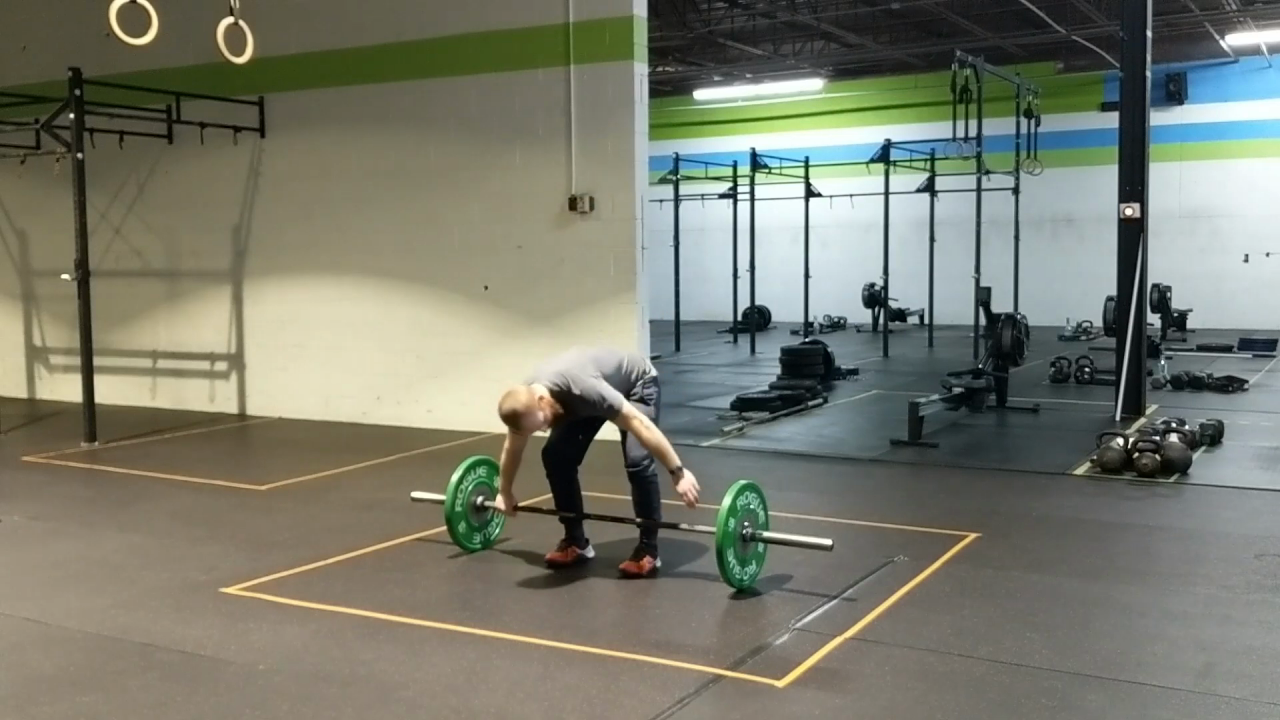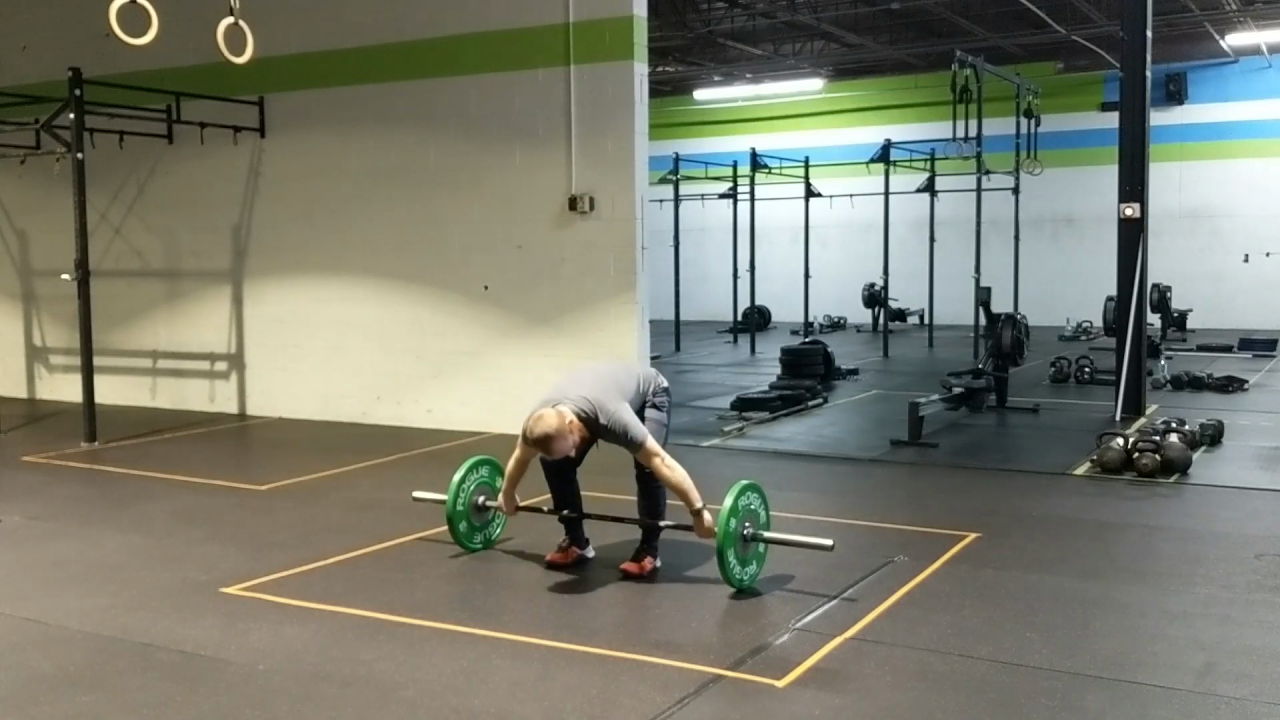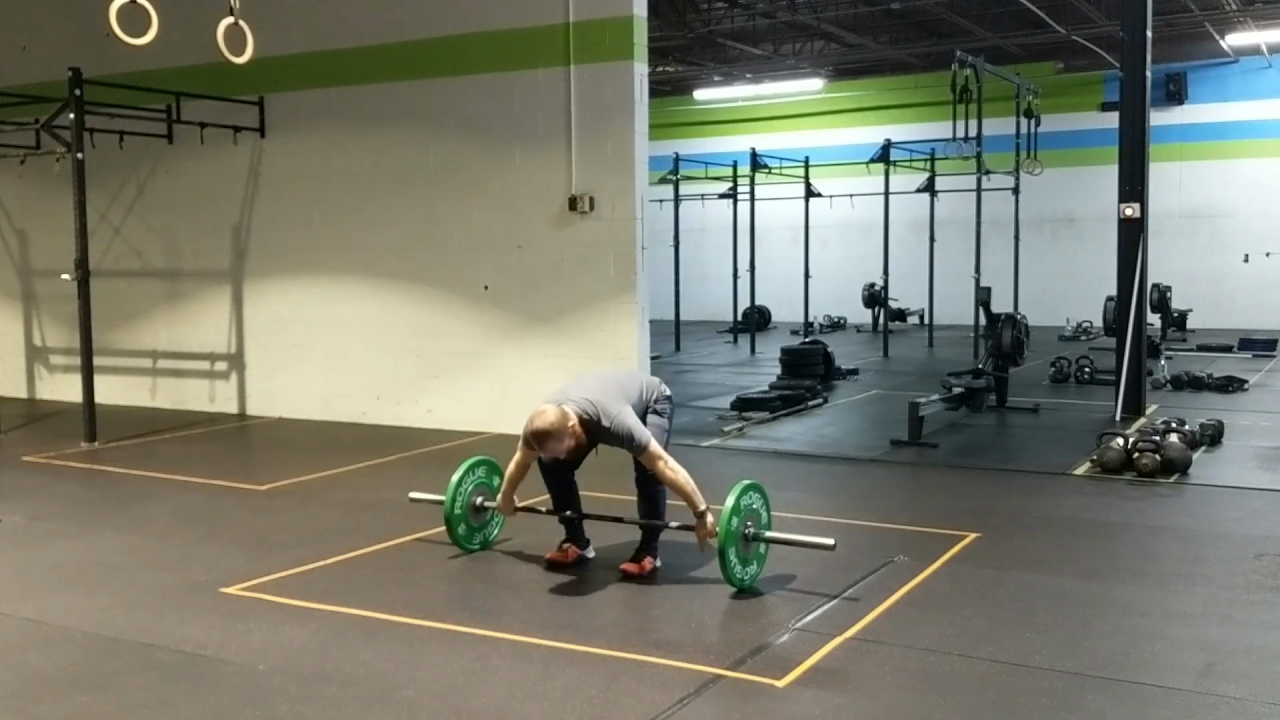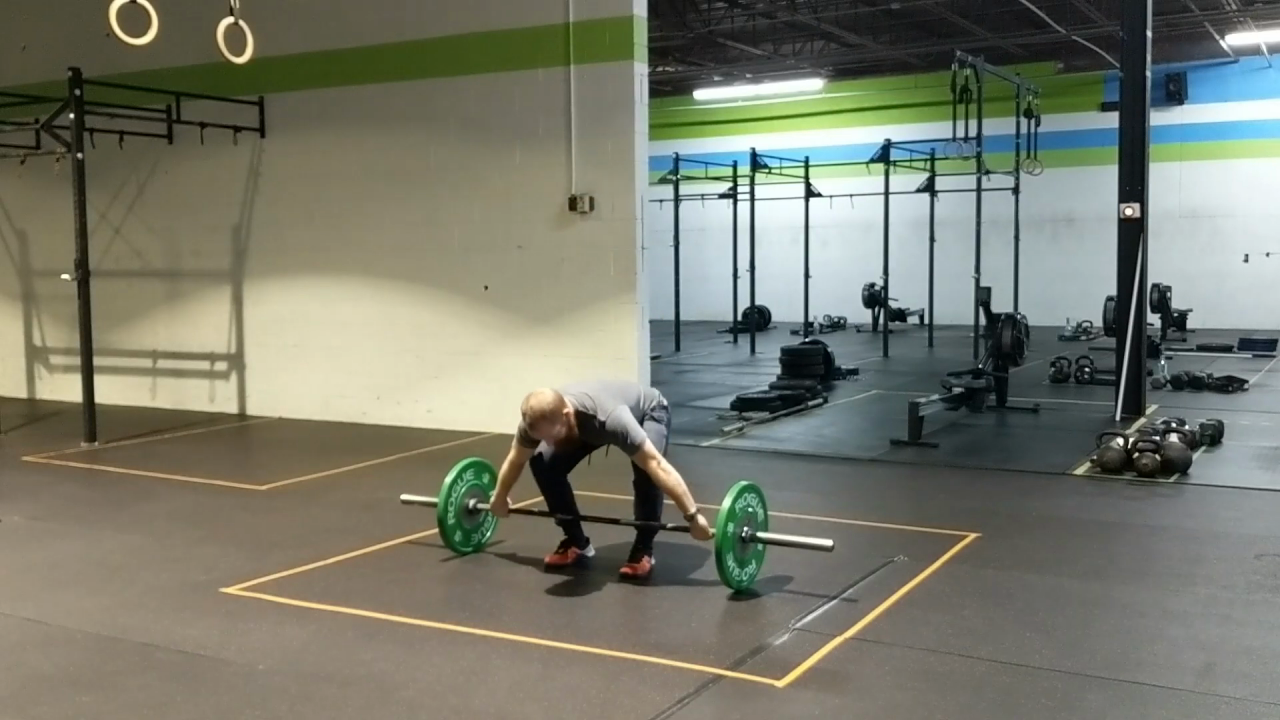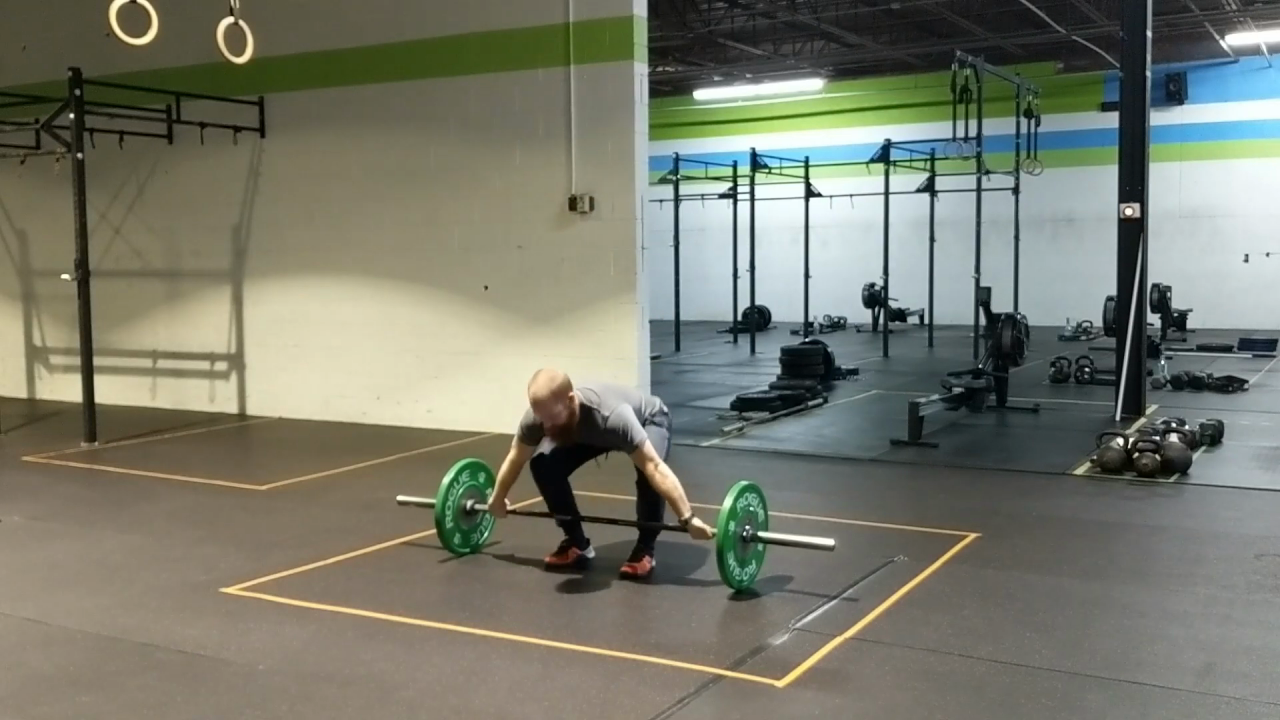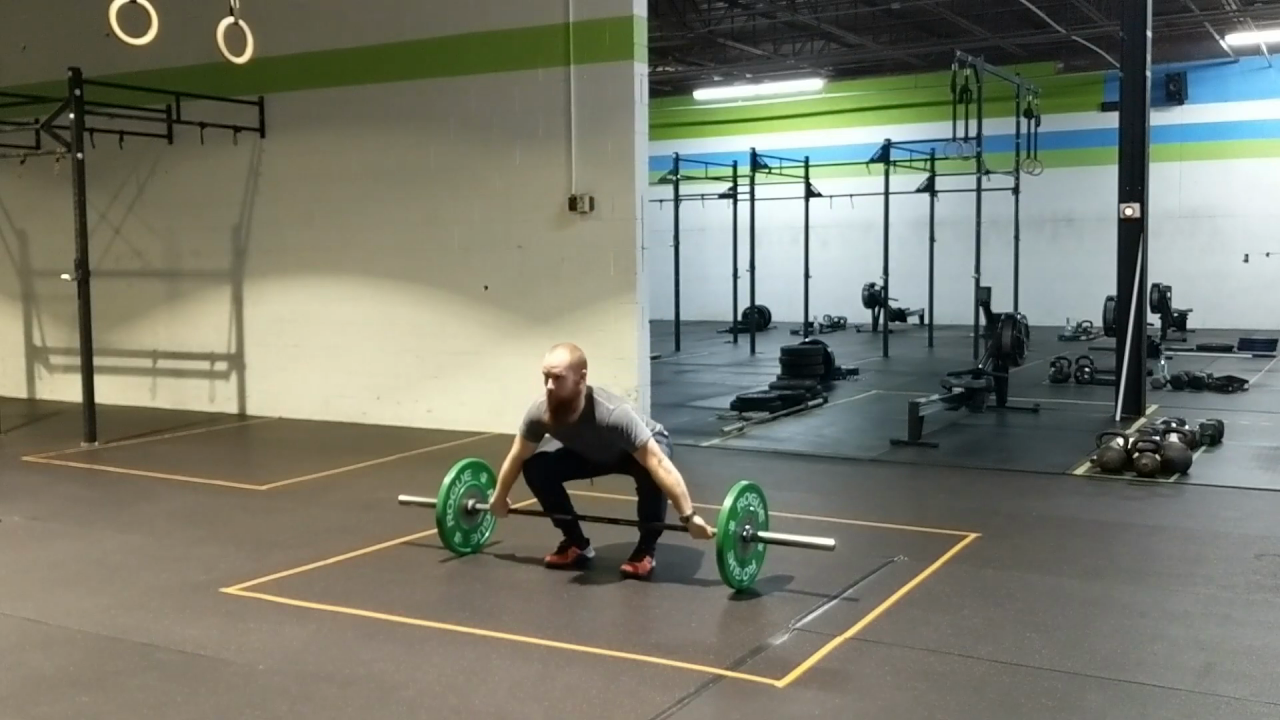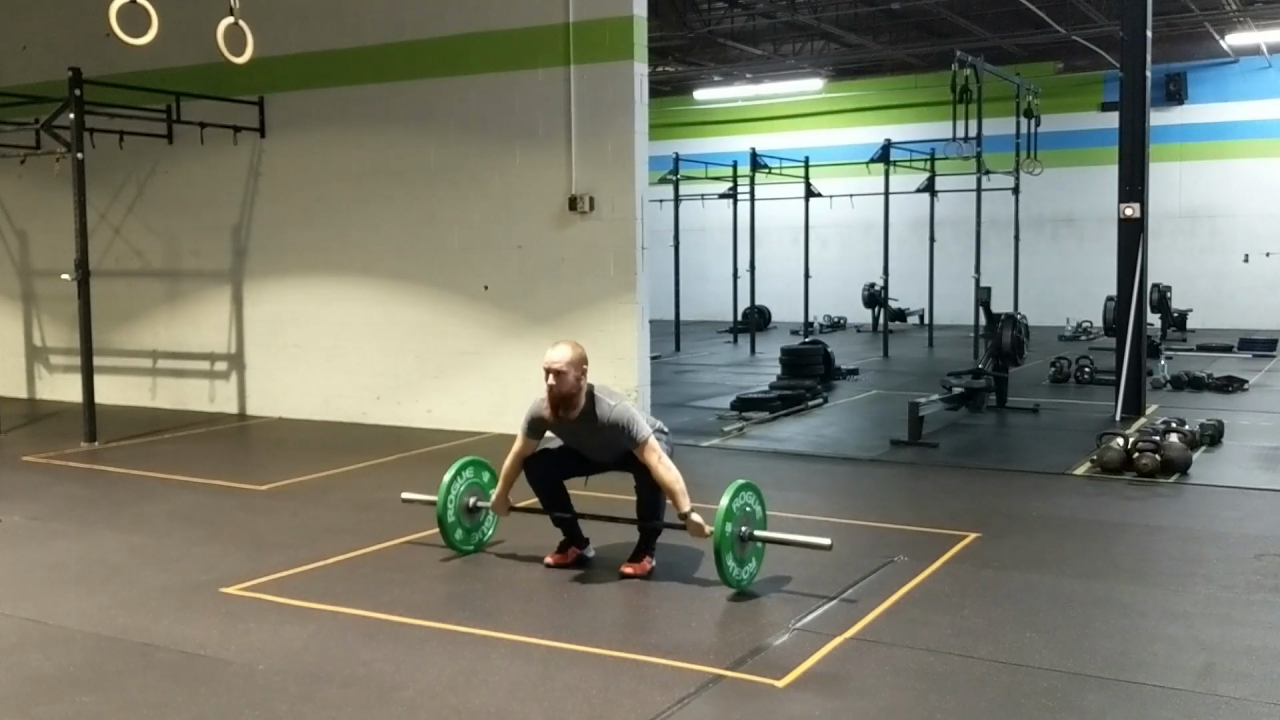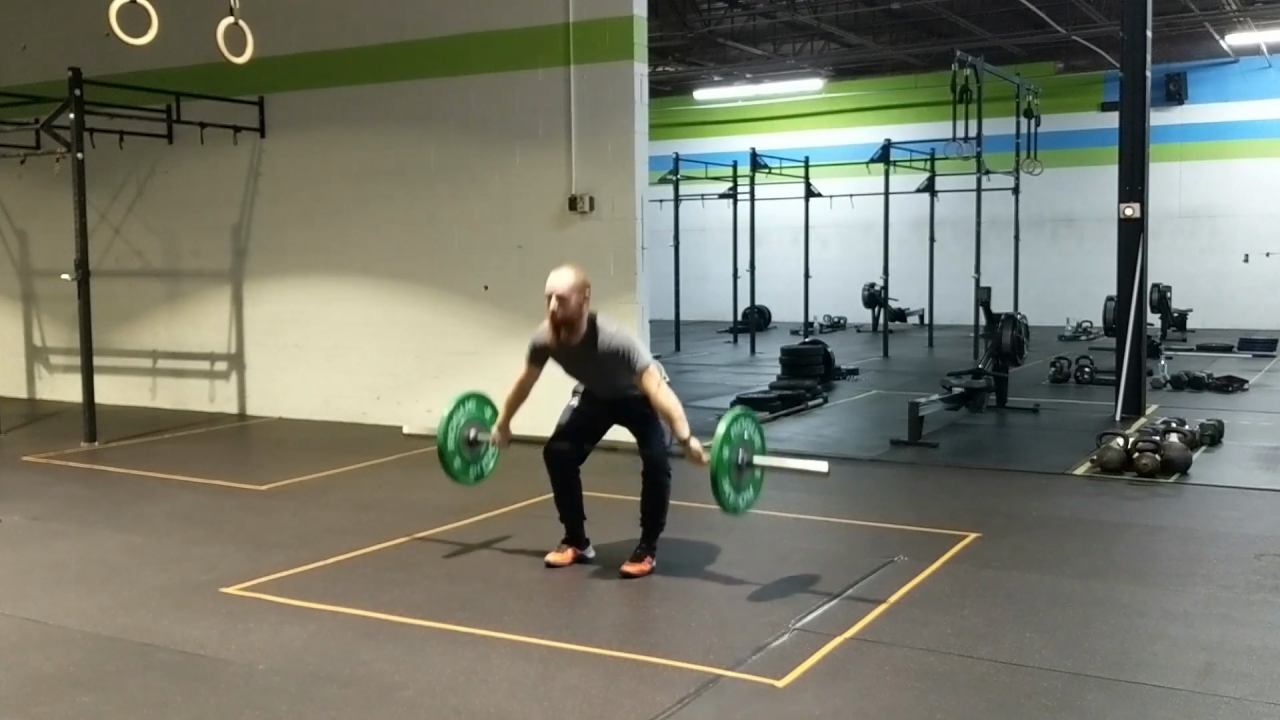
dt=0.4s
person 1, frame 1
left shoulder: (582, 388)
right shoulder: (524, 404)
left elbow: (639, 425)
right elbow: (513, 448)
left wrist: (679, 472)
right wrist: (505, 493)
left hip: (636, 381)
left knee: (637, 461)
right knee: (555, 457)
left ankle: (648, 550)
right ankle: (576, 542)
person 1, frame 2
left shoulder: (611, 417)
right shoulder: (542, 421)
left elbow: (662, 463)
right elbow: (520, 458)
left wrist: (699, 512)
right wrist: (507, 495)
left hip: (649, 392)
right hip: (599, 393)
left knee: (648, 466)
right knee: (552, 461)
left ankle: (649, 551)
right ankle: (576, 542)
person 1, frame 3
left shoulder: (614, 421)
right shoulder: (543, 425)
left elbow: (666, 466)
right elbow: (522, 460)
left wrist: (702, 514)
right wrist: (506, 496)
left hip: (651, 400)
right hip: (599, 403)
left knee: (648, 469)
right knee: (549, 463)
left ankle: (648, 550)
right ankle: (577, 542)
person 1, frame 4
left shoulder: (610, 417)
right shoulder: (538, 420)
left elbow: (658, 467)
right elbow: (515, 461)
left wrist: (693, 516)
right wrist: (499, 498)
left hip: (647, 410)
left knee: (646, 474)
right knee: (542, 464)
left ankle: (644, 550)
right ankle: (576, 543)
person 1, frame 5
left shoulder: (611, 415)
right shoulder: (535, 419)
left elbow: (655, 468)
right elbow: (514, 460)
left wrist: (688, 519)
right wrist: (497, 499)
left hip: (648, 419)
left knee: (648, 474)
right knee: (543, 466)
left ankle: (645, 551)
right ankle: (577, 544)
person 1, frame 6
left shoulder: (613, 414)
right shoulder: (539, 413)
left elbow: (659, 465)
right elbow: (517, 457)
left wrist: (689, 516)
right wrist: (499, 497)
left hip: (648, 447)
left knee: (650, 474)
right knee: (535, 468)
left ankle: (646, 551)
right ankle: (576, 544)
person 1, frame 7
left shoulder: (614, 411)
right shoulder: (541, 410)
left elbow: (658, 462)
right elbow: (519, 454)
left wrist: (688, 514)
right wrist: (501, 494)
left hip: (646, 441)
right hip: (592, 449)
left knee: (649, 475)
right knee: (537, 467)
left ankle: (646, 551)
right ankle: (576, 543)
person 1, frame 8
left shoulder: (614, 338)
right shoulder: (545, 336)
left elbow: (658, 389)
right elbow: (524, 381)
left wrist: (686, 439)
right wrist: (502, 424)
left hip: (639, 397)
right hip: (595, 396)
left knee: (655, 464)
right knee: (557, 456)
left ankle: (646, 551)
right ankle: (575, 541)
